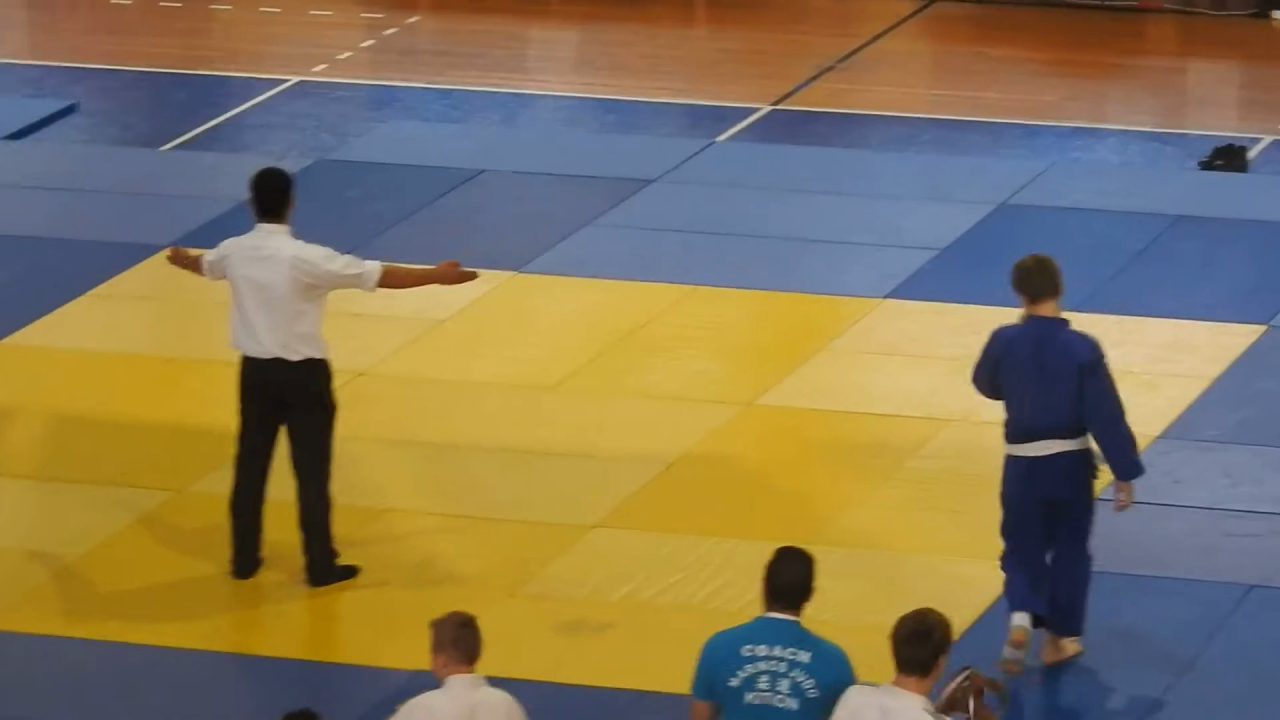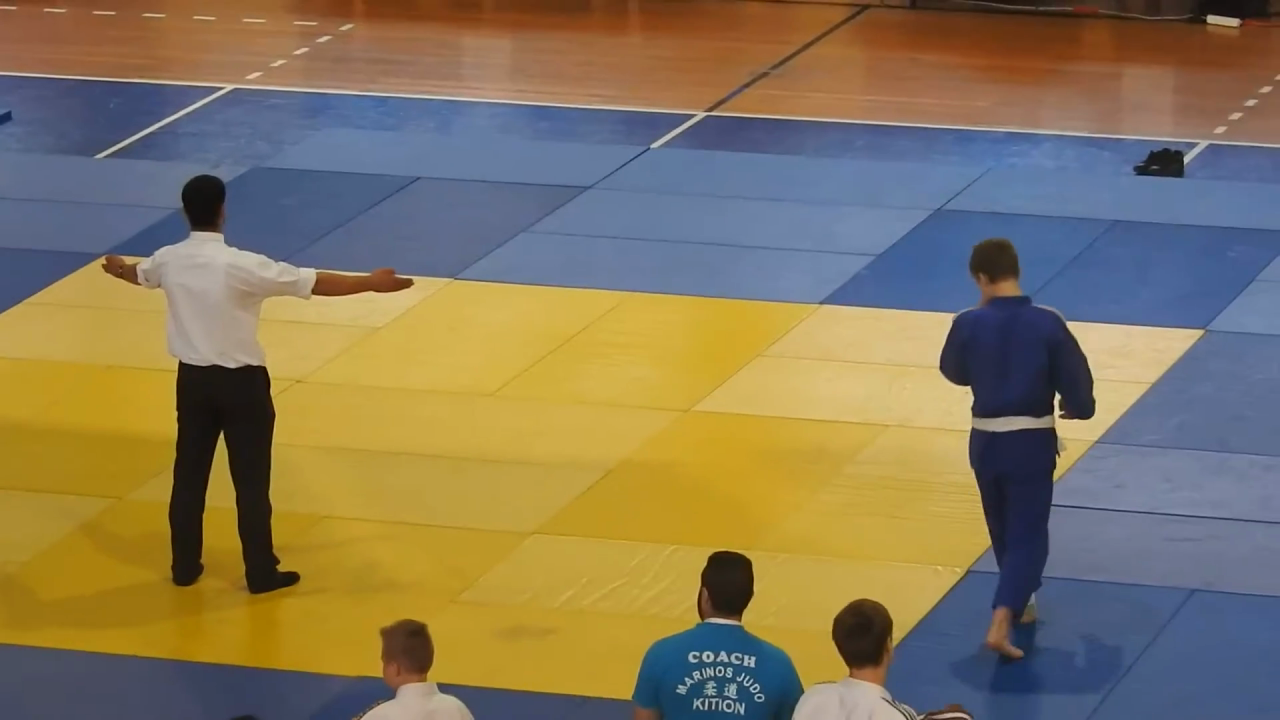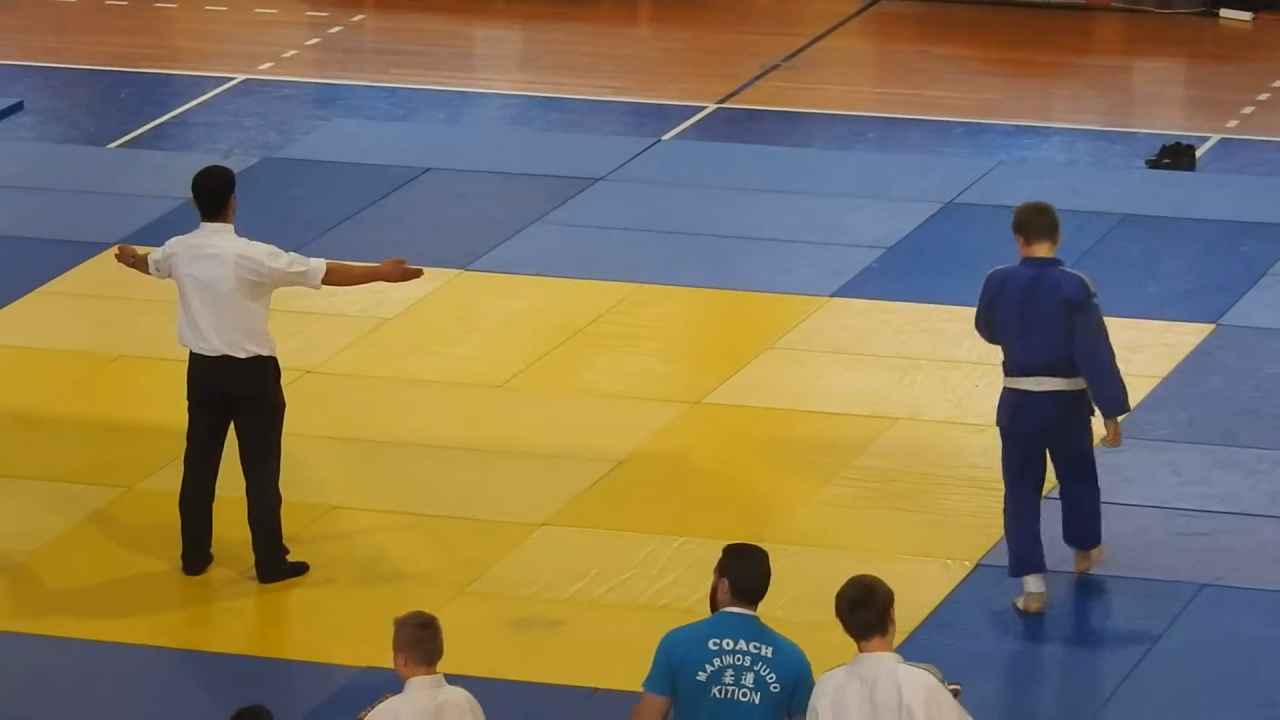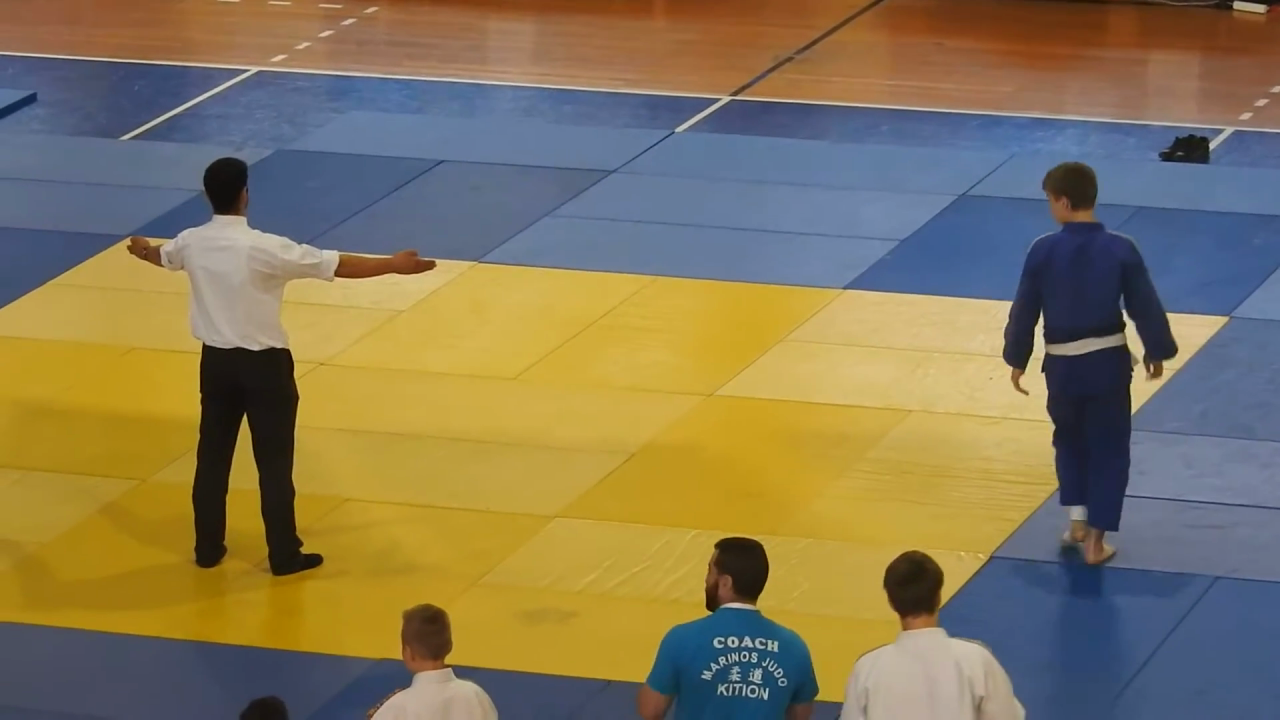
dt=0.4s
person 1, frame 1
left shoulder: (233, 252)
right shoulder: (307, 258)
left elbow: (203, 265)
right elbow: (378, 275)
left wrist: (182, 259)
right wrist: (436, 275)
left hip: (256, 371)
right hip: (303, 375)
left knee: (250, 467)
right knee: (312, 474)
left ankle: (244, 559)
right ankle: (321, 566)
person 1, frame 2
left shoulder: (168, 260)
right shoulder: (242, 265)
left elbow: (138, 274)
right elbow: (314, 282)
left wrist: (117, 269)
right wrist: (371, 282)
left hip: (193, 379)
right hip: (241, 382)
left knee: (189, 475)
right knee: (251, 482)
left ankle: (185, 567)
right ankle: (262, 574)
person 1, frame 3
left shoulder: (178, 250)
right shoulder: (252, 256)
left elbow: (149, 264)
right elbow: (324, 273)
left wrist: (129, 258)
right wrist: (381, 272)
left hip: (204, 369)
right hip: (251, 372)
left knee: (199, 465)
right knee: (261, 472)
left ankle: (194, 556)
right ankle: (271, 564)
person 1, frame 4
left shoulder: (191, 243)
right shoulder: (265, 248)
left elbow: (162, 256)
right elbow: (336, 265)
left wrist: (142, 249)
right wrist: (394, 264)
left hip: (217, 361)
right hip: (264, 365)
left knee: (212, 457)
right knee: (275, 464)
left ankle: (208, 548)
right ankle: (285, 556)
person 2, frame 1
left shoulder: (1003, 341)
right shoulder: (1082, 347)
left elbow: (986, 385)
right elbow: (1106, 414)
right wrist: (1124, 473)
left hip: (1022, 466)
right hip: (1071, 464)
left knee: (1021, 550)
right knee: (1069, 553)
left ankle: (1019, 622)
right ankle: (1057, 639)
person 2, frame 2
left shoulder: (968, 323)
right shoulder: (1048, 322)
left elbow: (954, 372)
right elbow: (1076, 379)
right wrist: (1076, 407)
left hip: (986, 440)
right hip: (1032, 441)
left knee: (1002, 527)
right knee: (1028, 534)
left ankle: (1019, 601)
right ankle: (1000, 623)
person 2, frame 3
left shoulder: (998, 281)
right shoulder: (1074, 286)
left elbow: (988, 331)
right elbow: (1095, 352)
right wrist: (1111, 411)
left hip: (1017, 403)
right hip: (1066, 401)
left knee: (1021, 491)
right knee: (1078, 480)
left ankle: (1032, 586)
right ankle: (1084, 554)
person 2, frame 4
left shoulder: (1043, 250)
right shoulder: (1121, 249)
left elbow: (1023, 312)
right elbow: (1146, 307)
left wrist: (1017, 360)
right wrist: (1157, 351)
left hip: (1062, 364)
right hip: (1108, 362)
left knee: (1069, 439)
right knee: (1108, 451)
left ankle: (1077, 517)
right ankle: (1095, 540)
